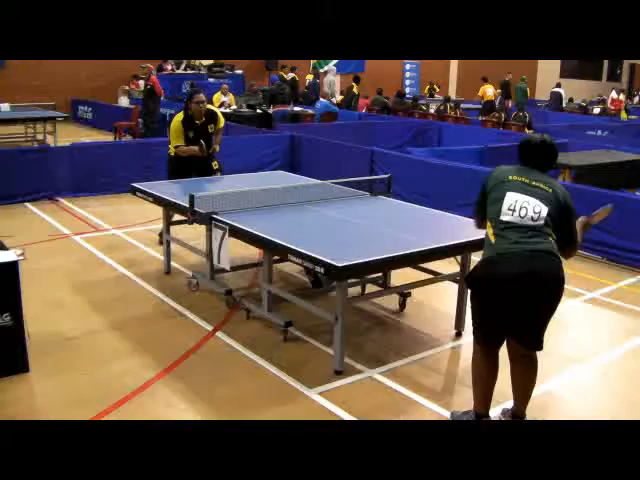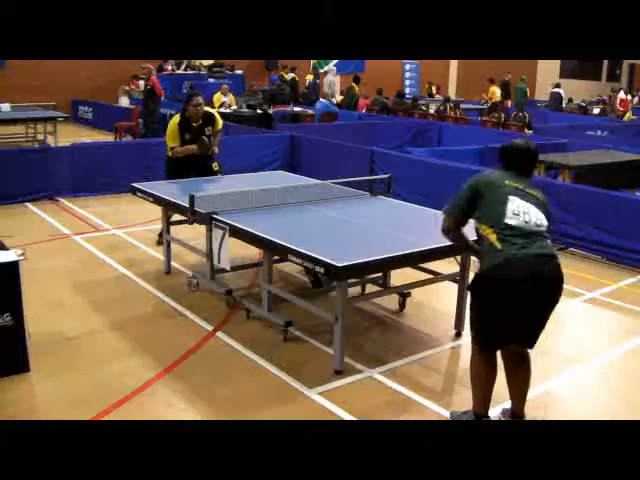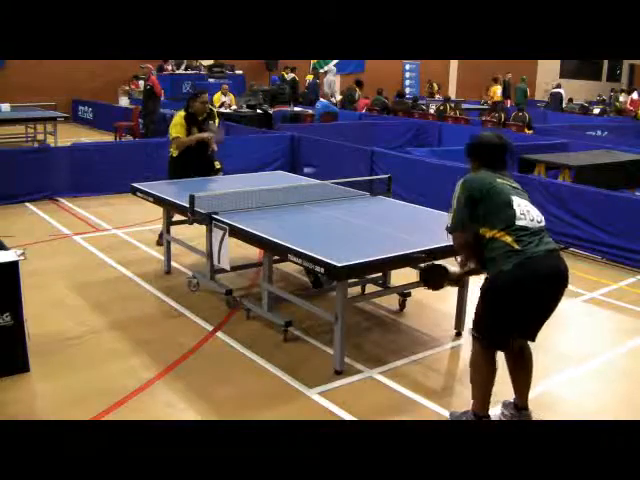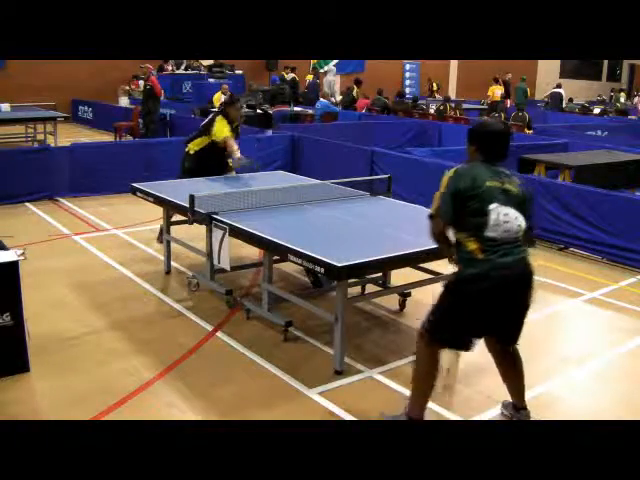
dt=0.4s
person 1, frame 1
left shoulder: (497, 176)
right shoulder: (559, 192)
left elbow: (479, 220)
right elbow: (569, 250)
right wrist: (580, 226)
left hip: (497, 268)
right hip: (545, 272)
left knee: (485, 345)
right knee: (523, 346)
left ankle: (479, 415)
right ankle: (517, 415)
person 1, frame 2
left shoulder: (483, 181)
right shoulder: (536, 195)
left elbow: (449, 228)
left wrist: (472, 249)
left hip: (507, 275)
right hip: (548, 272)
left knee: (483, 344)
right knee: (518, 345)
left ankle: (476, 415)
right ankle: (515, 415)
person 1, frame 3
left shoulder: (470, 183)
right shoulder: (513, 185)
left elbow: (461, 240)
left wrist: (475, 264)
right wrist: (463, 273)
left hip: (519, 273)
right hip: (554, 269)
left knee: (484, 343)
right knee: (515, 339)
left ankle: (477, 415)
right ankle: (519, 409)
person 1, frame 4
left shoulder: (458, 175)
right shoulder: (518, 186)
left elbow: (438, 227)
left wrist: (453, 253)
left hip: (477, 279)
right hip: (517, 279)
left knee: (429, 341)
right knee: (499, 342)
left ankle: (413, 415)
right ankle: (519, 409)
person 2, frame 1
left shoulder: (213, 113)
right shoulder: (179, 121)
left elbow: (219, 127)
right elbow: (179, 149)
left wrist: (216, 144)
right wrist: (193, 150)
left hip: (205, 155)
right hip: (181, 158)
person 2, frame 2
left shoulder: (211, 115)
right shoulder: (176, 123)
left elbow: (218, 128)
right elbow: (173, 151)
left wrist: (215, 145)
right wrist: (189, 149)
left hip: (204, 157)
right hip: (180, 160)
right ankle: (164, 232)
person 2, frame 3
left shoulder: (210, 112)
right shoulder: (181, 117)
right elbow: (177, 143)
left wrist: (211, 142)
right wrist: (200, 136)
left hip: (204, 156)
right hip: (182, 159)
right ankle: (164, 232)
person 2, frame 4
left shoulder: (234, 120)
right shoulder: (220, 122)
right elbow: (227, 141)
left wrist: (234, 153)
right wrist: (235, 153)
left hip: (218, 157)
right hip: (196, 156)
